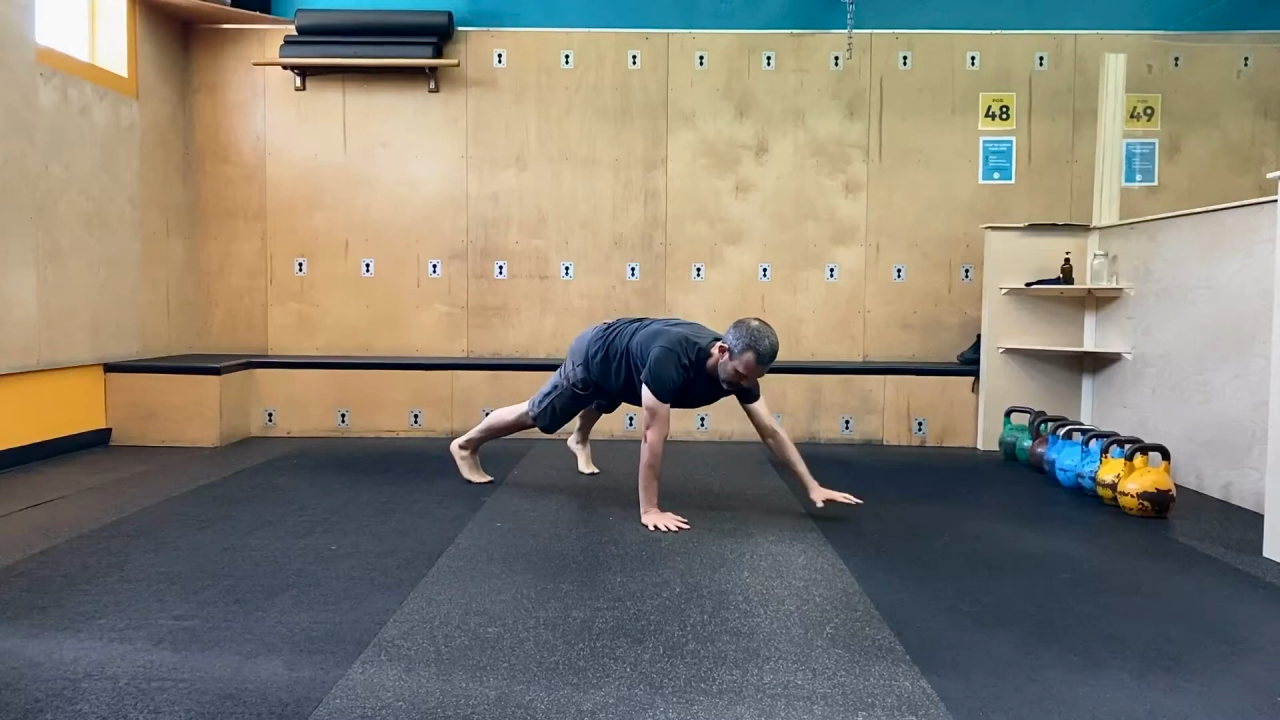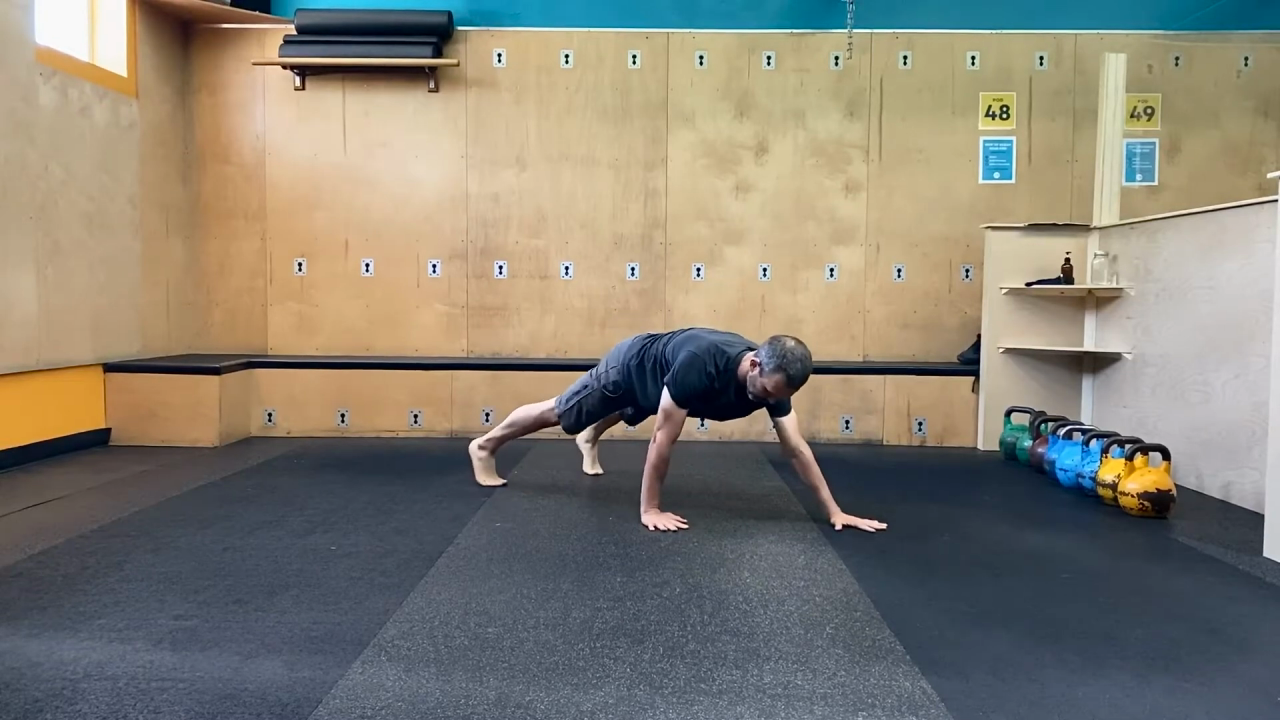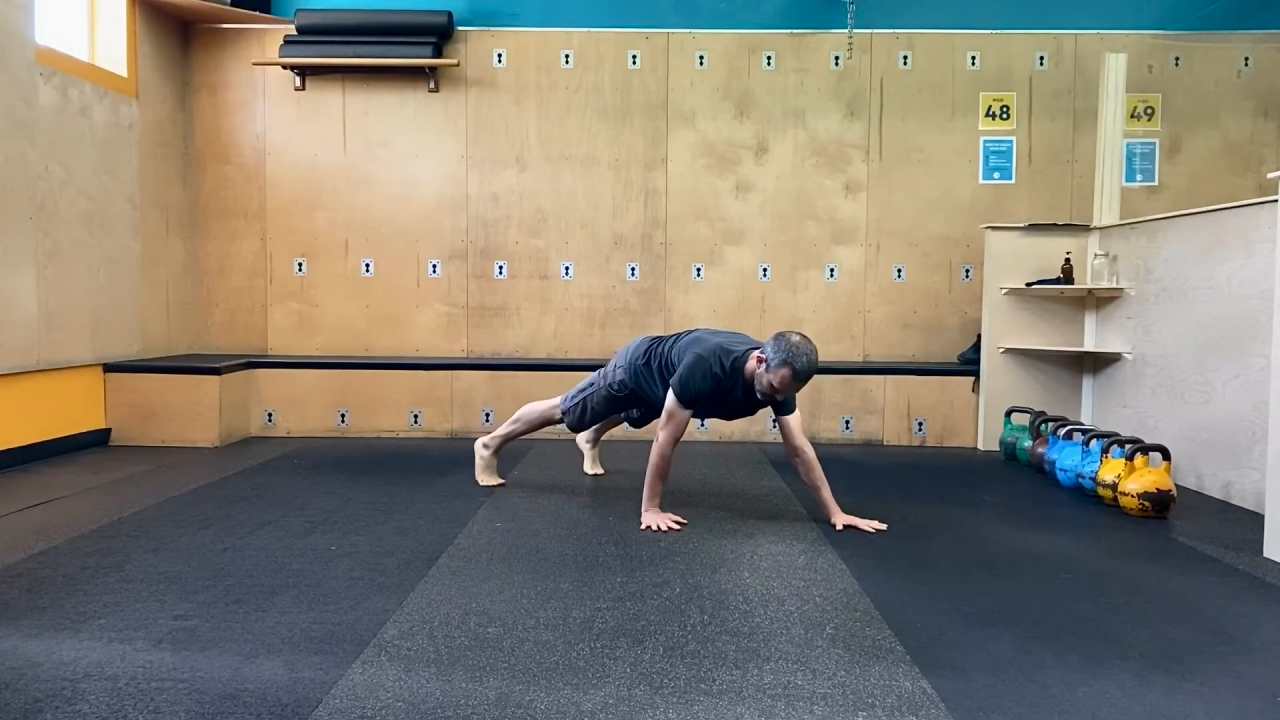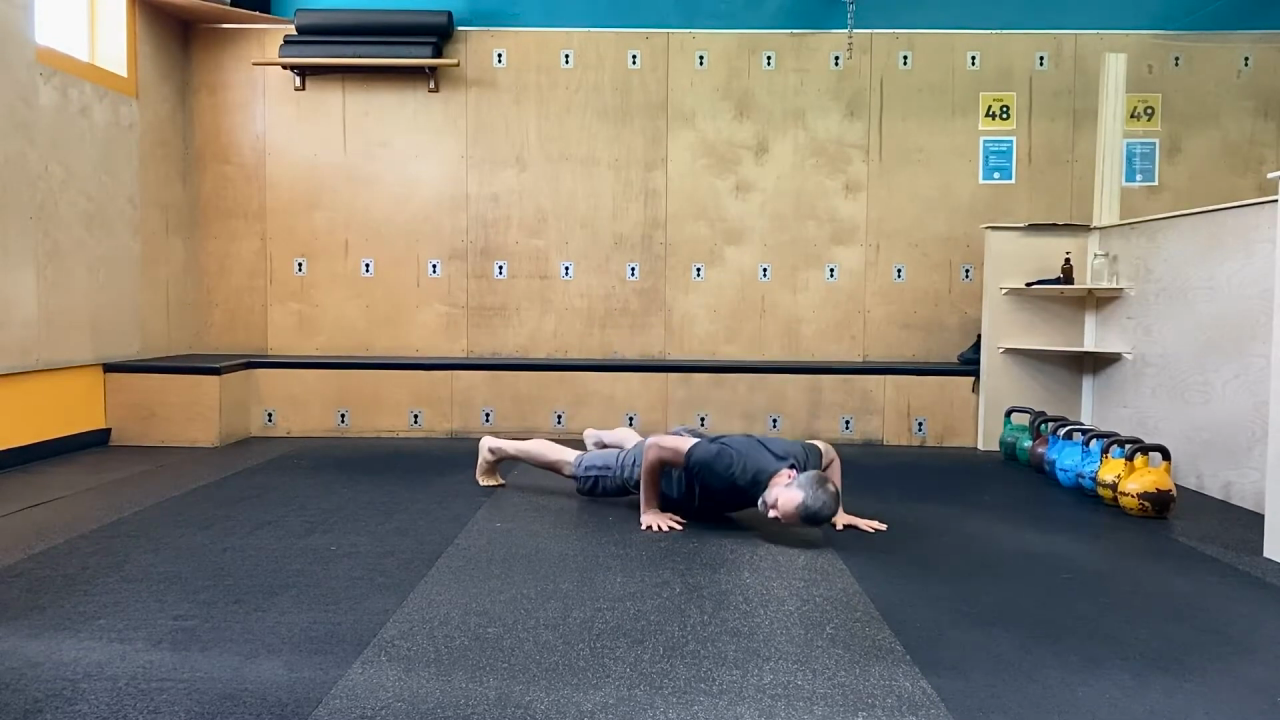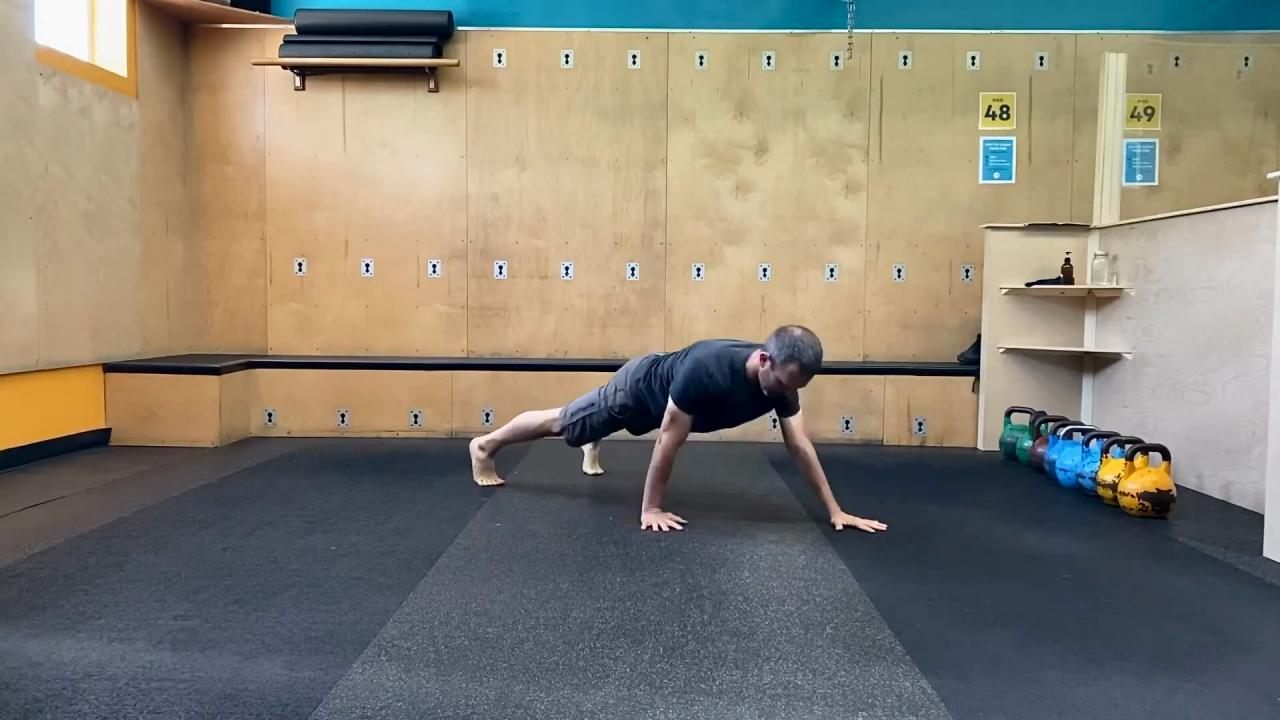
dt=1s
person 1, frame 1
left shoulder: (739, 368)
right shoulder: (673, 359)
left elbow: (770, 430)
right elbow: (654, 436)
left wrist: (813, 486)
right wrist: (650, 511)
left hip: (621, 365)
right hip: (594, 354)
left knee: (601, 402)
right knee: (534, 415)
left ankle: (579, 440)
right ankle: (466, 446)
person 1, frame 2
left shoulder: (771, 380)
right shoulder: (700, 364)
left elbow: (796, 447)
right elbow: (663, 439)
left wrist: (834, 510)
right wrist: (650, 510)
left hip: (652, 386)
right hip: (630, 366)
left knee: (623, 414)
right knee: (557, 413)
left ankle: (589, 439)
right ankle: (485, 447)
person 1, frame 3
left shoulder: (780, 376)
right shoulder: (707, 365)
left elbow: (798, 447)
right elbow: (666, 440)
left wrist: (834, 512)
right wrist: (649, 510)
left hip: (658, 387)
right hip: (637, 367)
left knee: (628, 417)
right knee: (562, 411)
left ankle: (590, 440)
right ankle: (489, 445)
person 1, frame 4
left shoulder: (805, 458)
right shoulder: (736, 471)
left elbow: (828, 451)
right elbow: (657, 448)
left wrist: (837, 510)
right wrist: (648, 510)
left hip: (688, 452)
right hip: (657, 466)
left knee: (633, 443)
right knee: (572, 465)
left ankle: (598, 437)
right ankle: (496, 448)
person 1, frame 5
left shoulder: (782, 378)
right shoulder: (708, 369)
left elbow: (799, 445)
right elbow: (670, 439)
left wrist: (835, 511)
right wrist: (650, 510)
left hip: (665, 397)
right hip: (638, 387)
right knee: (560, 423)
left ankle: (590, 447)
right ankle: (485, 447)
